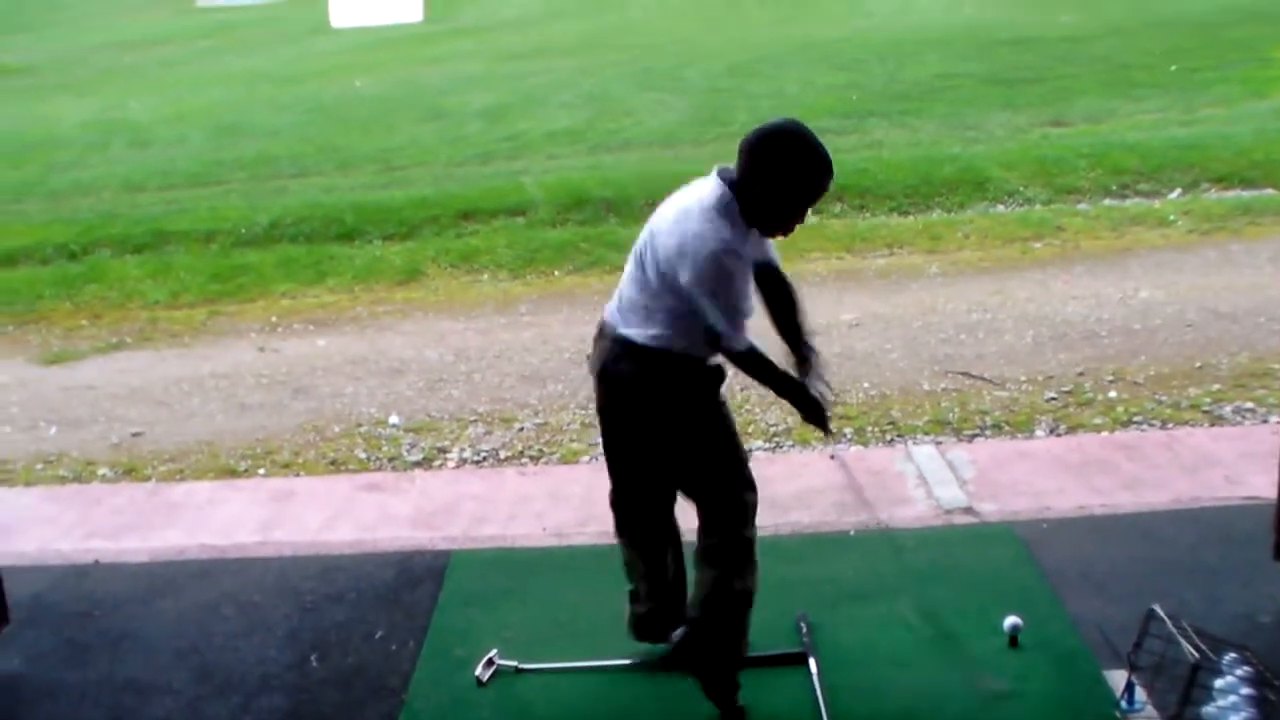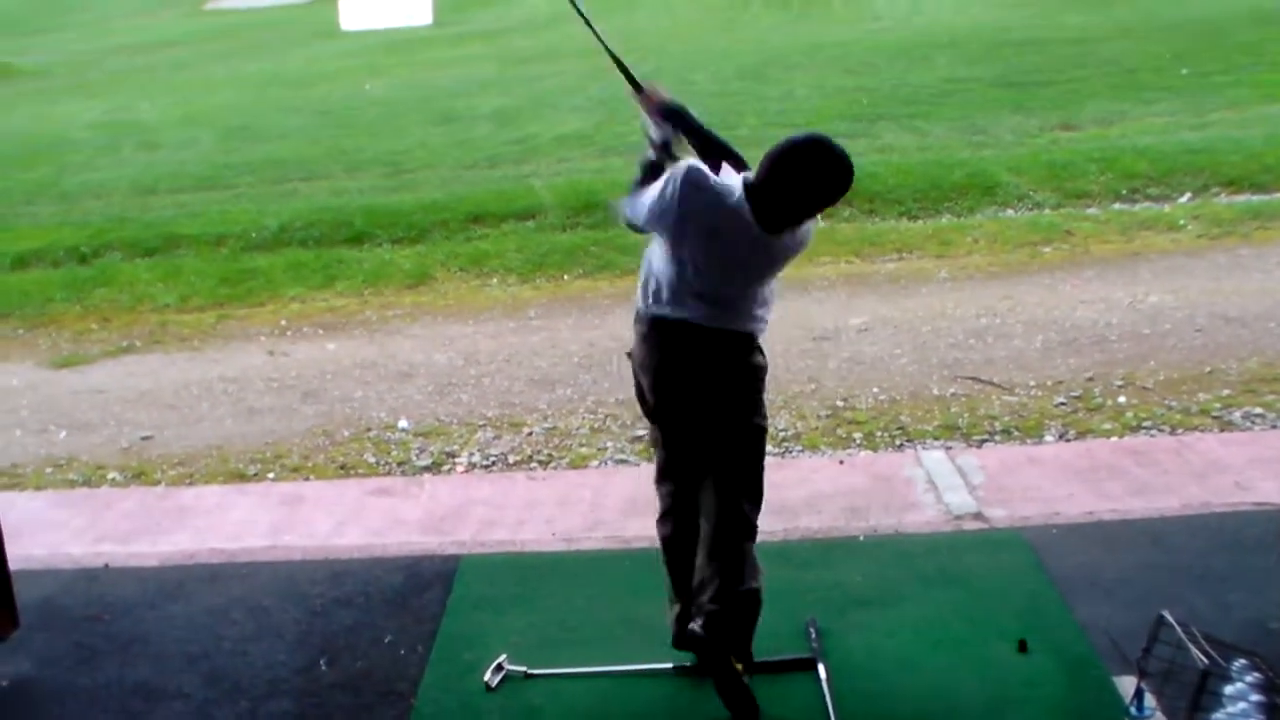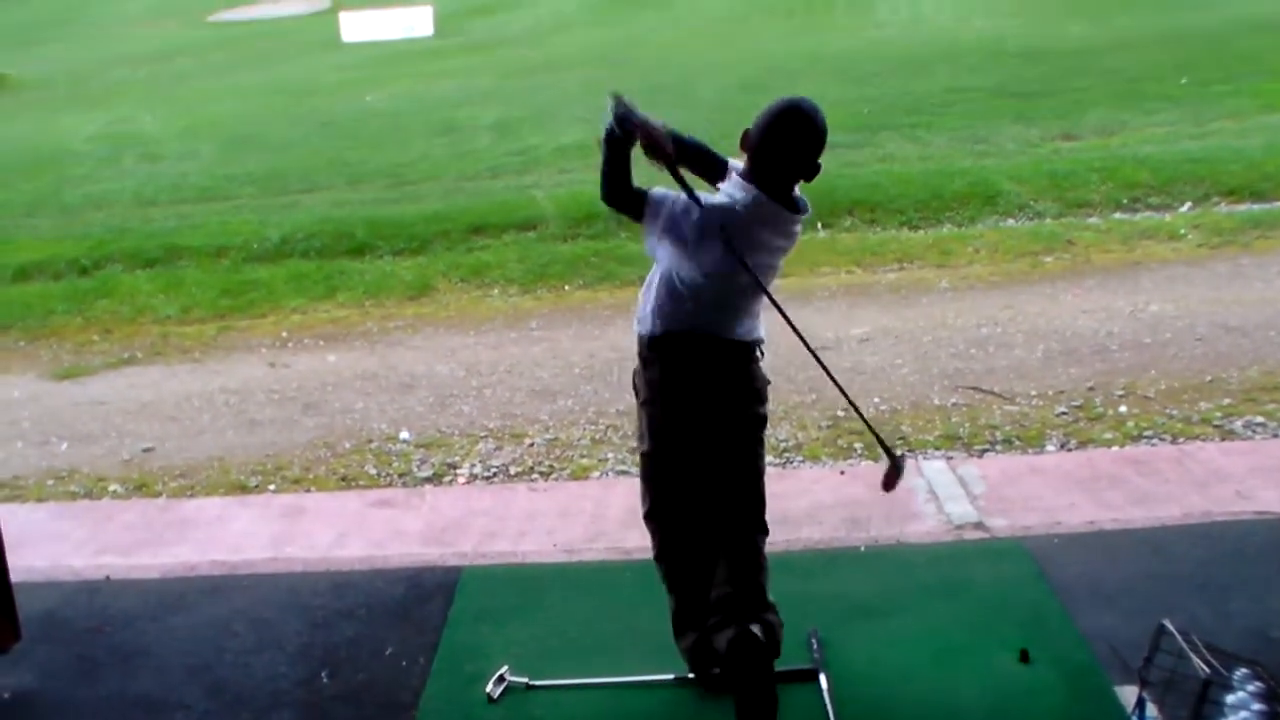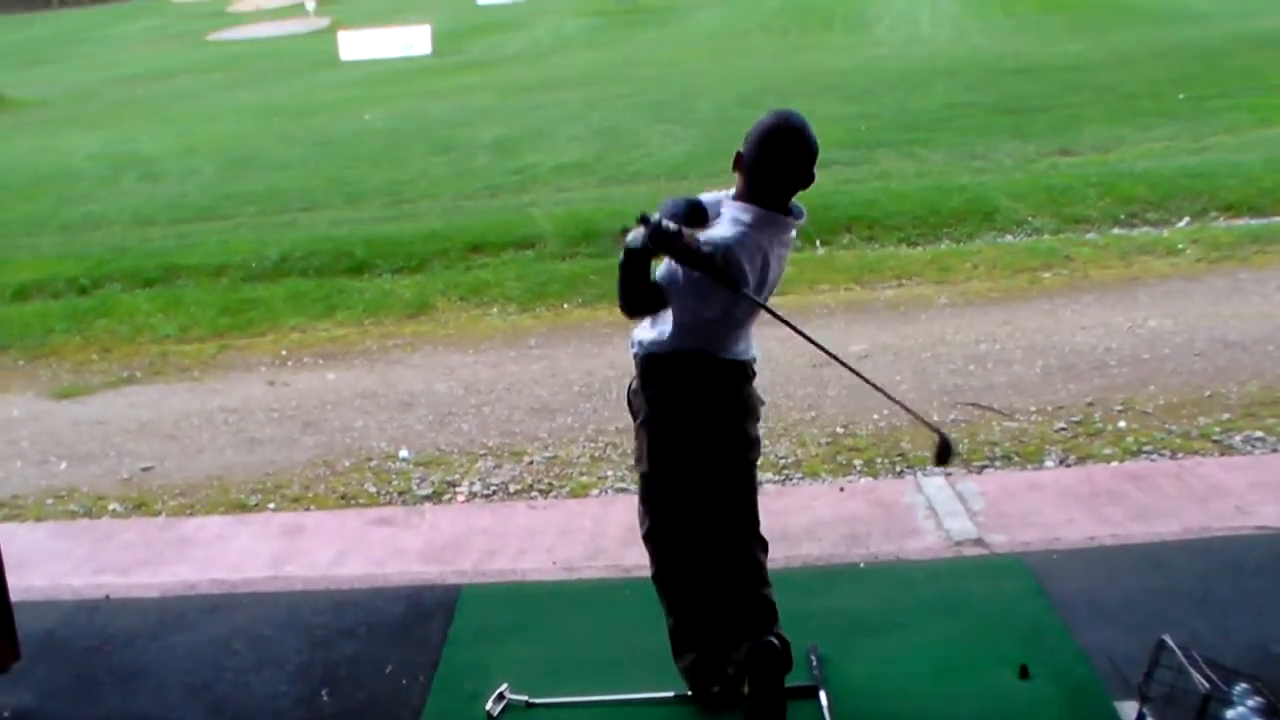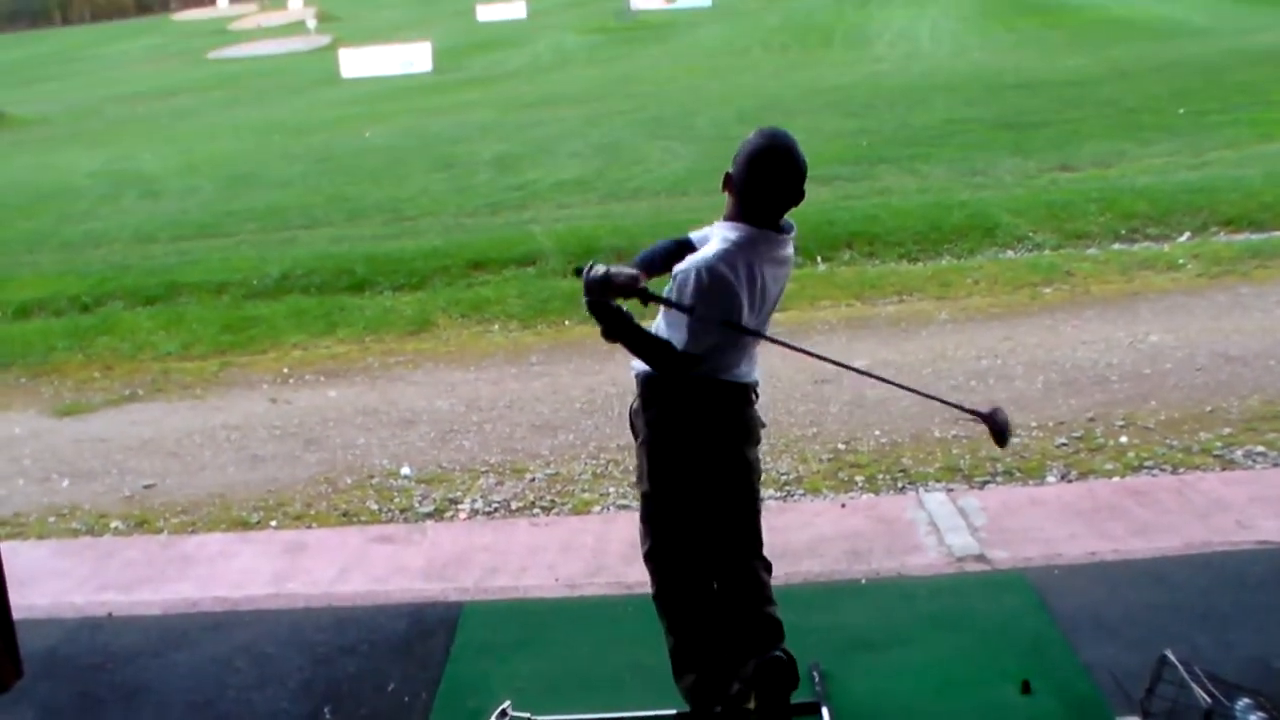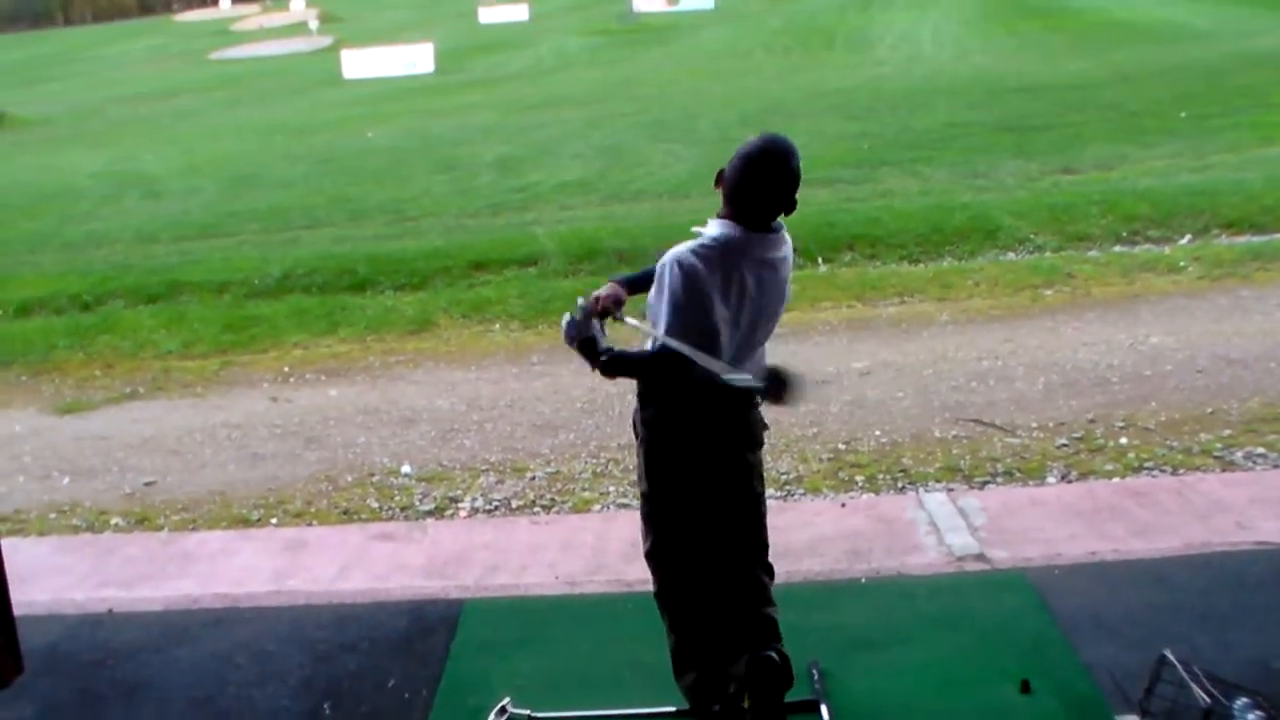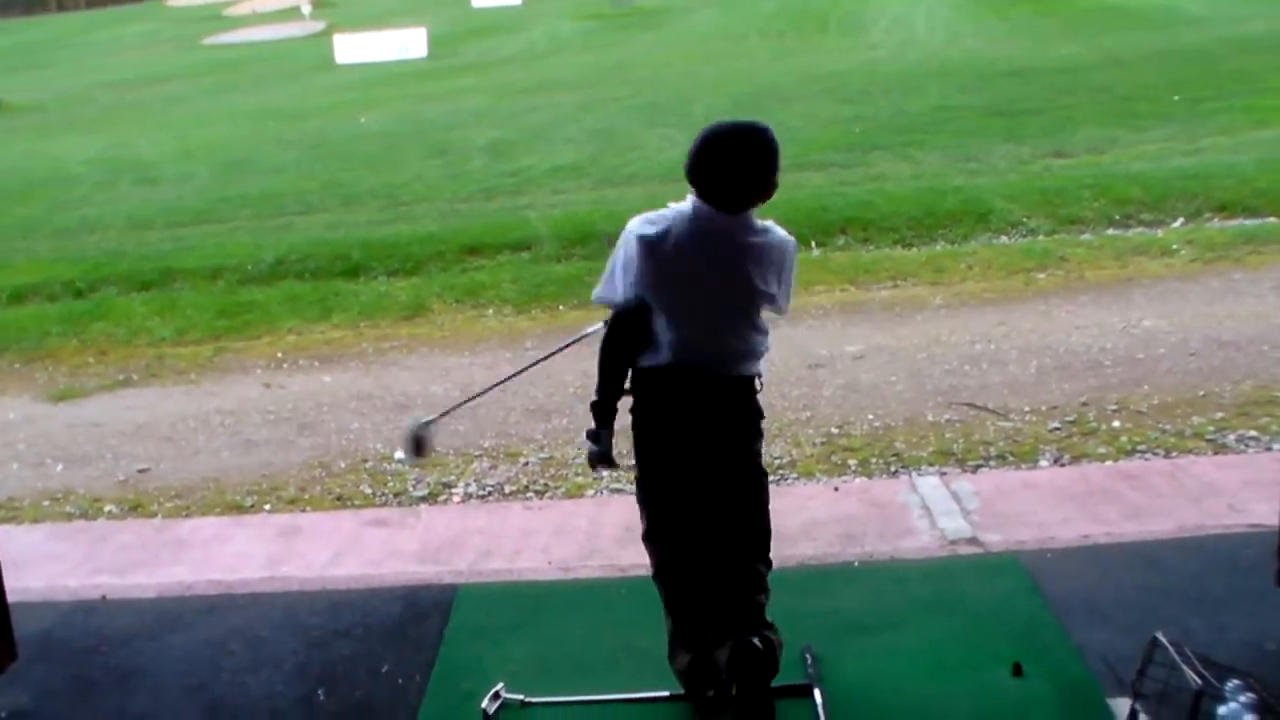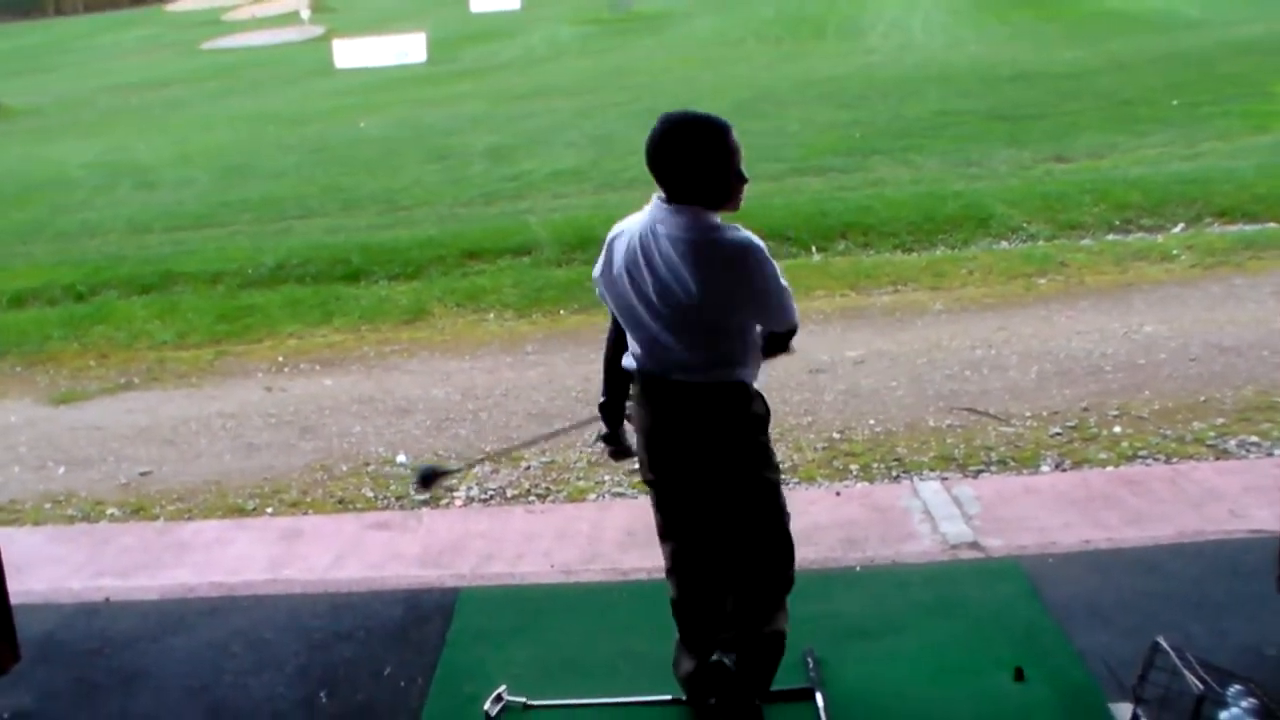
dt=0.2s
person 1, frame 1
left shoulder: (710, 192)
right shoulder: (720, 246)
left elbow: (772, 282)
right elbow: (731, 346)
left wrist: (805, 357)
right wrist: (796, 391)
left hip: (617, 359)
right hip: (673, 378)
left knee: (639, 501)
right knee: (727, 509)
left ankle: (657, 614)
right ankle: (712, 643)
person 1, frame 2
left shoulder: (688, 188)
right shoulder: (788, 235)
left elbow: (635, 212)
left wrist: (660, 139)
right wrist: (672, 114)
left hip: (660, 346)
right hip: (731, 357)
left knee: (681, 484)
right knee: (732, 497)
left ankle: (693, 612)
right ankle: (721, 624)
person 1, frame 3
left shoulder: (709, 215)
right shoulder: (790, 211)
left elbow: (618, 199)
right elbow: (717, 166)
left wrist: (620, 139)
right wrist: (661, 137)
left hip: (673, 365)
right hip: (735, 367)
left knee: (675, 513)
right knee: (738, 514)
left ankle: (704, 641)
right ankle: (745, 631)
person 1, frame 4
left shoulder: (720, 247)
right shoulder: (780, 221)
left elbow: (638, 303)
right elbow: (692, 206)
left wrist: (636, 263)
right wrist: (674, 227)
left hip: (674, 386)
right hip: (730, 384)
left knee: (675, 534)
right knee: (736, 530)
left ankle: (705, 664)
right ankle: (755, 644)
person 1, frame 5
left shoulder: (708, 271)
right shoulder: (779, 242)
left elbow: (677, 360)
right elbow: (689, 243)
left wrist: (611, 316)
right wrist: (635, 269)
left hip: (677, 411)
right hip: (734, 407)
left knee: (676, 554)
right knee: (739, 548)
right ankle: (761, 656)
person 1, frame 6
left shoulder: (688, 262)
right shoulder: (779, 249)
left elbow: (668, 363)
left wrist: (598, 354)
right wrist: (626, 285)
left hip: (673, 415)
right hip: (736, 412)
left knee: (677, 555)
right knee: (742, 550)
right ankle: (760, 657)
person 1, frame 7
left shoulder: (643, 234)
right shoulder: (773, 245)
left elbow: (622, 333)
left wrist: (603, 418)
left hip: (659, 404)
right hip: (730, 404)
left knee: (673, 543)
right knee: (742, 542)
left ankle: (701, 664)
right ankle: (748, 645)
person 1, frame 8
left shoulder: (621, 239)
right shoulder: (736, 249)
left elbow: (618, 335)
right elbow: (780, 332)
right wrist: (751, 351)
left hip: (656, 408)
right hip: (721, 410)
left knee: (687, 548)
right knee: (763, 545)
left ankle: (703, 671)
right ankle: (740, 669)
